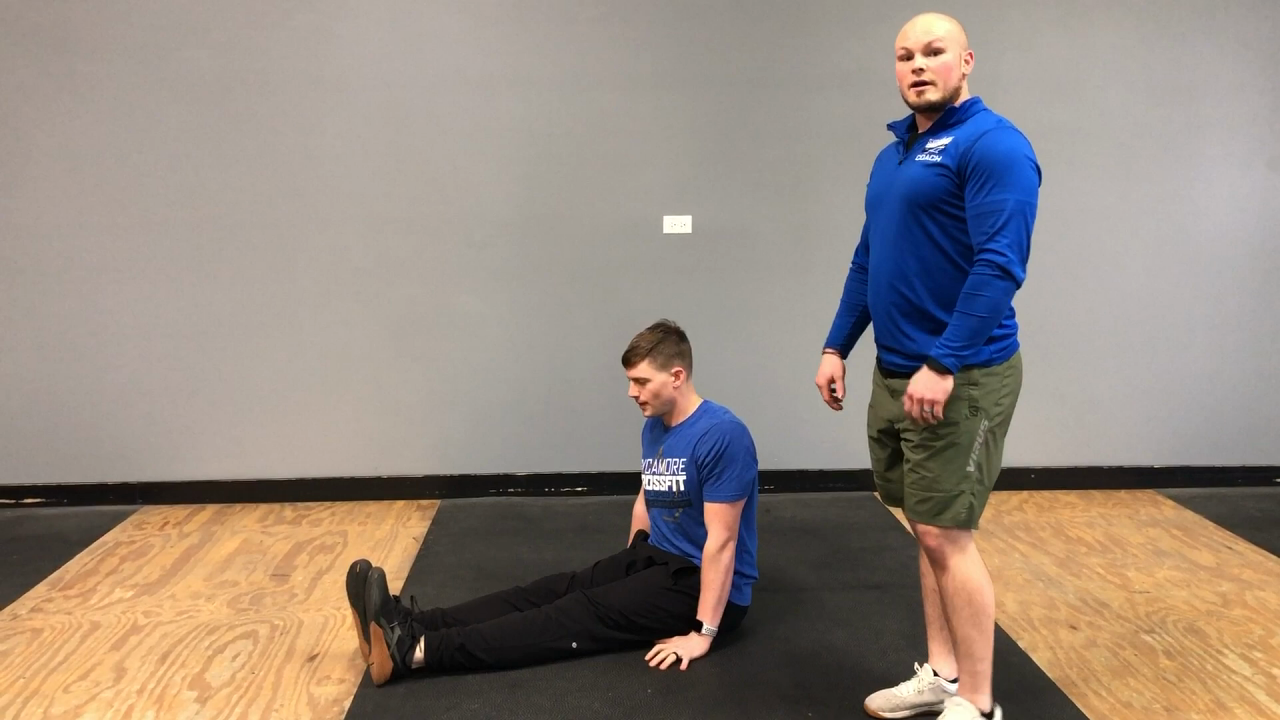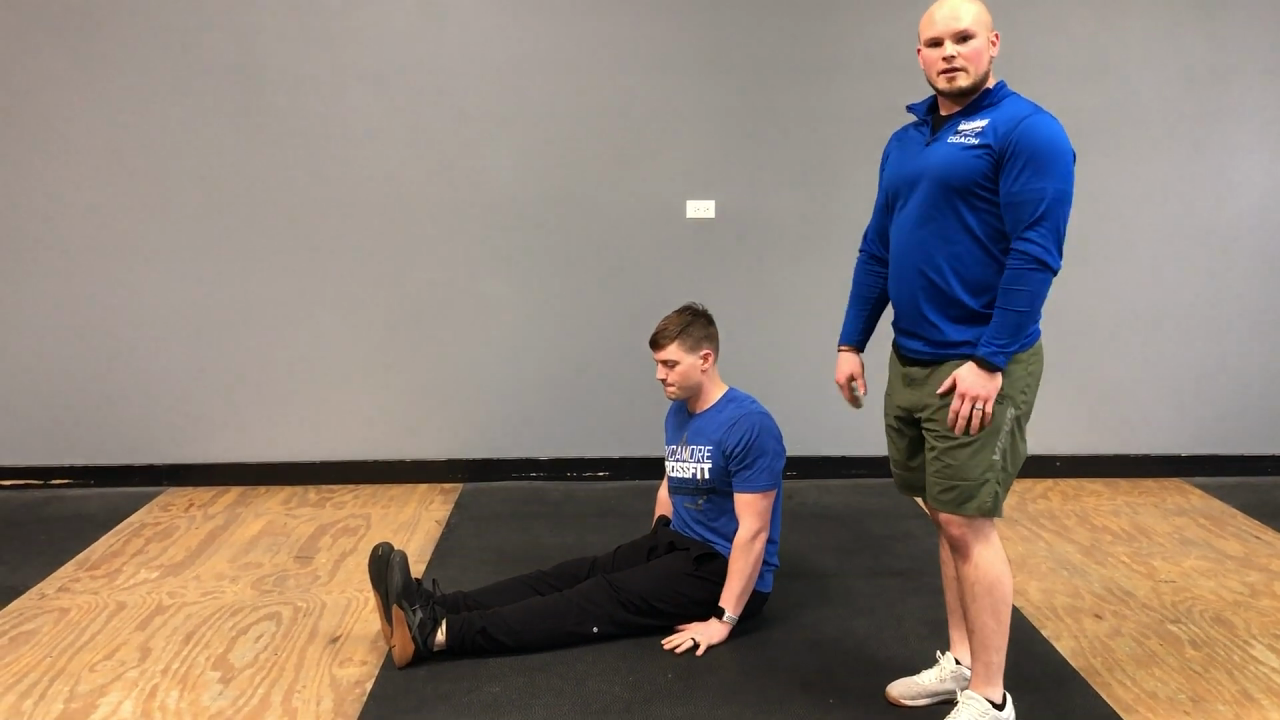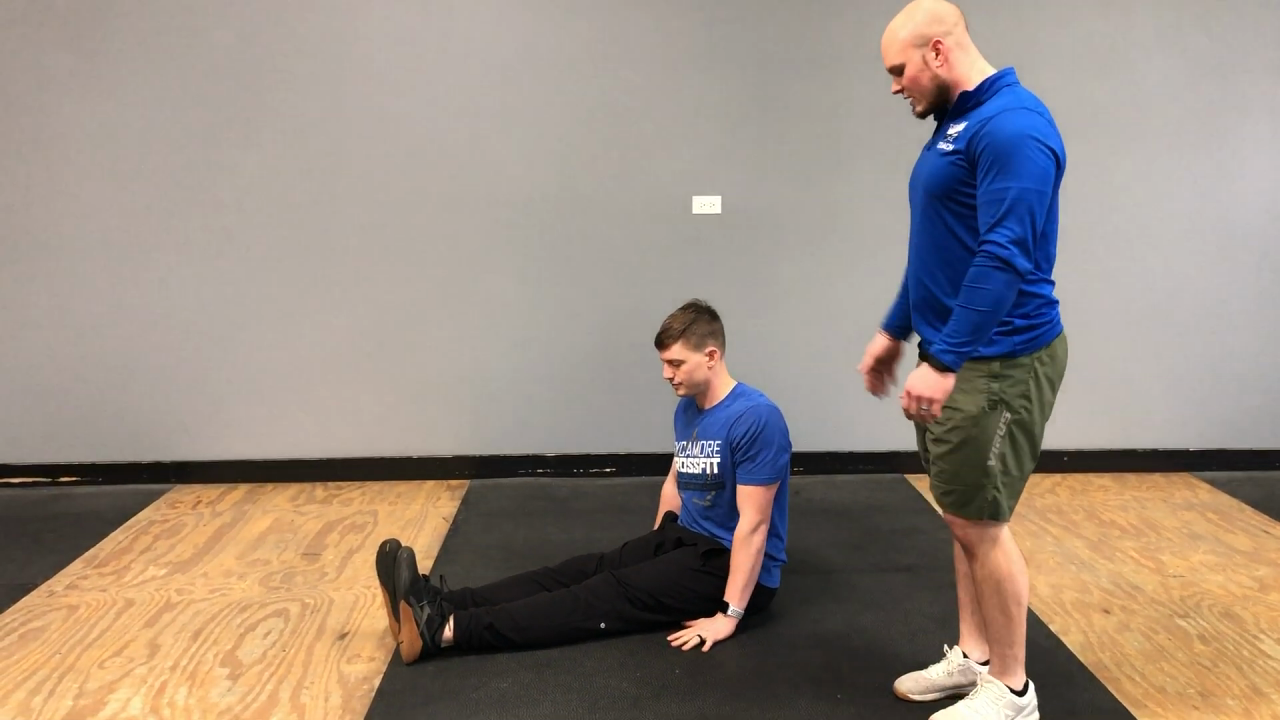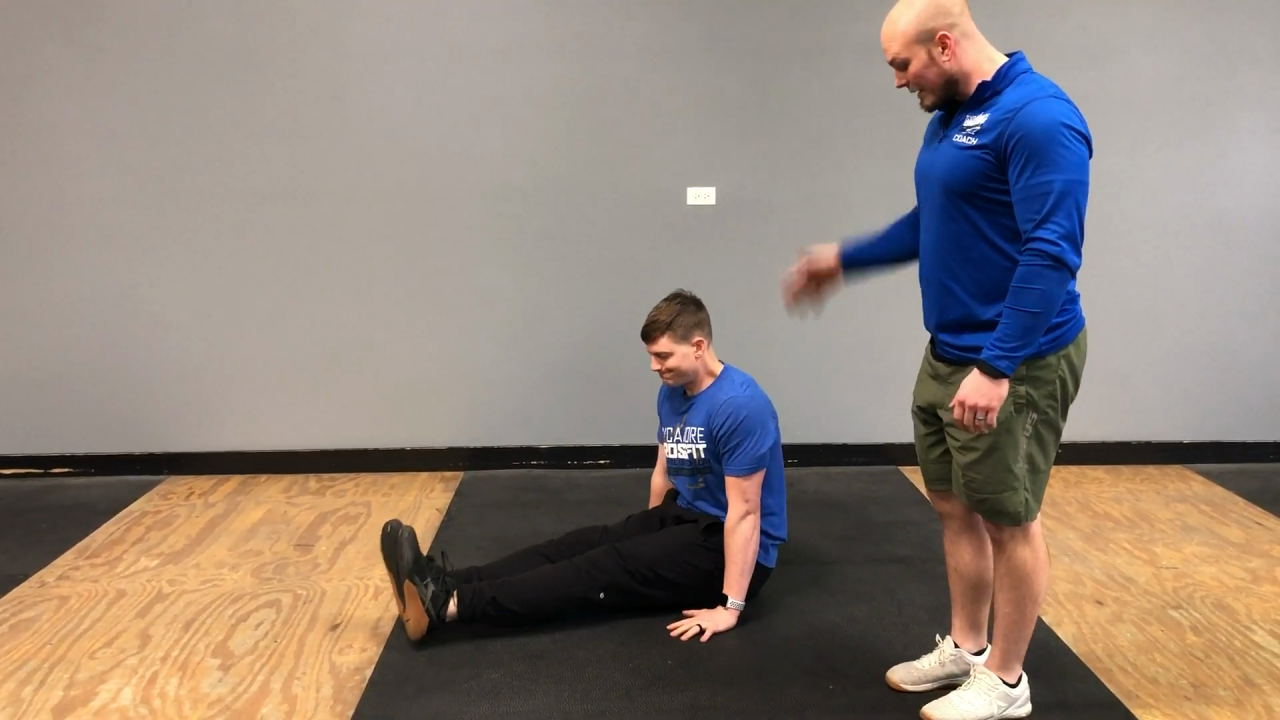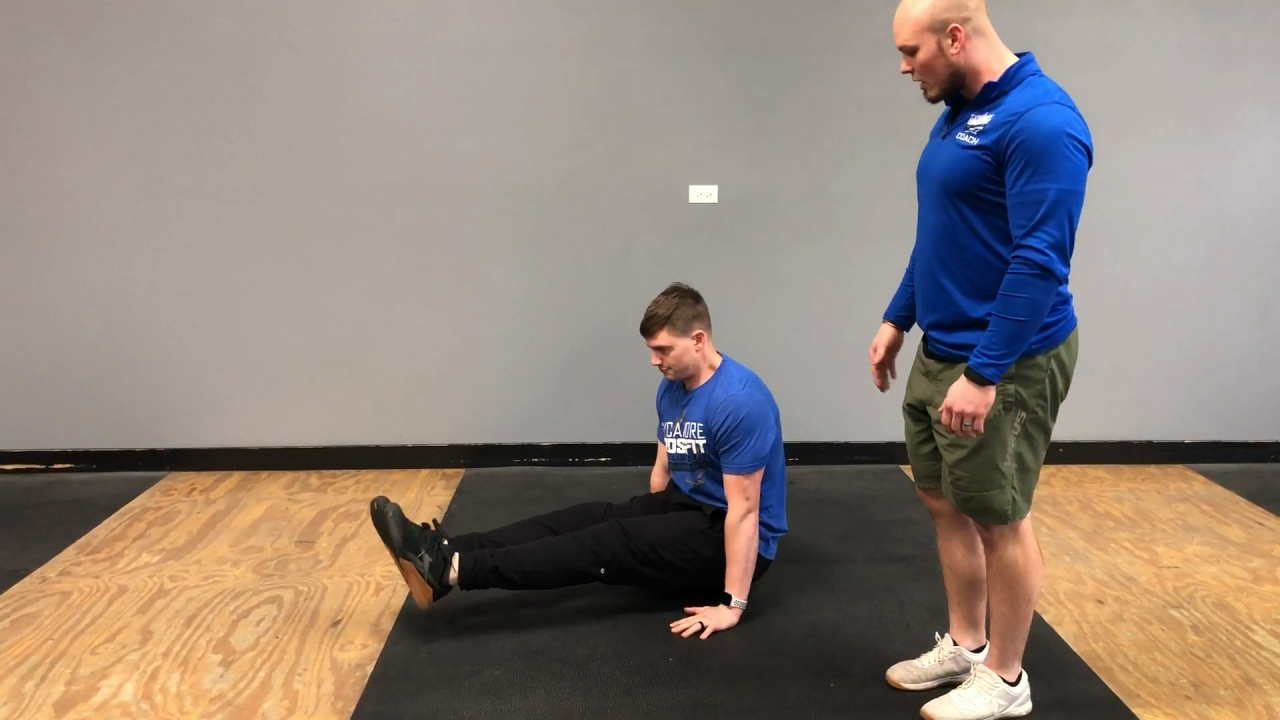
dt=1s
person 1, frame 1
left shoulder: (993, 145)
right shoulder: (893, 155)
left elbow: (1002, 264)
right elbow: (868, 258)
left wrist: (944, 366)
right wrist: (837, 345)
left hip: (961, 377)
right hip: (898, 373)
left knee: (946, 536)
right knee: (926, 530)
person 1, frame 2
left shoulder: (1026, 131)
right shoulder: (904, 141)
left elbow: (1036, 256)
right elbow: (876, 248)
left wrist: (988, 361)
right wrist: (851, 343)
left hip: (977, 366)
right hip: (911, 361)
left knee: (968, 525)
right knee: (944, 519)
person 1, frame 3
left shoulder: (1012, 127)
right shoulder: (954, 125)
left elbow: (1004, 258)
left wrist: (945, 360)
right wrist: (892, 329)
left hip: (997, 363)
right hip: (948, 358)
left knee: (980, 522)
right knee: (961, 513)
right ankle: (973, 655)
person 1, frame 4
left shoulder: (1039, 117)
right shoulder: (948, 119)
left elbow: (1051, 254)
left wrist: (996, 367)
right wrist: (848, 259)
left hip: (1015, 365)
right hip: (945, 354)
left knee: (1008, 519)
right knee: (955, 507)
right ankle: (966, 647)
person 1, frame 5
left shoulder: (1039, 122)
right shoulder: (958, 114)
left elbow: (1039, 262)
left wrist: (982, 373)
right wrist: (896, 323)
left hip: (1001, 365)
right hip: (939, 352)
left knee: (998, 517)
right knee: (943, 501)
right ankle: (964, 645)
person 2, frame 1
left shoulder: (721, 435)
right shoulder: (655, 426)
left elbow: (721, 540)
left wrist: (703, 632)
right wrist: (628, 573)
left hip: (707, 585)
right hip: (660, 558)
left knee: (584, 614)
right knee: (557, 590)
left ankle: (415, 651)
right ankle: (412, 627)
person 2, frame 2
left shoulder: (748, 425)
right shoulder: (678, 414)
left elbow: (753, 531)
left wrist: (723, 620)
right wrist: (650, 557)
left hip: (725, 568)
right hip: (680, 543)
left knee: (605, 599)
right knee: (577, 574)
left ankle: (438, 634)
right ankle: (435, 609)
person 2, frame 3
left shoulder: (755, 419)
right shoulder: (688, 409)
left elbow: (754, 523)
left wrist: (729, 614)
right wrist: (654, 553)
left hip: (733, 565)
right hip: (688, 538)
left knee: (611, 595)
right knee: (586, 571)
left ankle: (444, 630)
right ankle: (442, 606)
person 2, frame 4
left shoulder: (740, 405)
right shoulder: (672, 393)
left elbow: (744, 511)
right elbow: (663, 473)
left wrist: (730, 607)
right wrist: (652, 537)
left hip: (736, 550)
right hip: (689, 519)
left knee: (609, 566)
right knee: (589, 541)
left ankle: (447, 604)
right ankle: (445, 585)
person 2, frame 5
left shoulder: (740, 402)
right shoulder: (672, 389)
left elbow: (744, 509)
right elbow: (664, 468)
left wrist: (733, 605)
right wrist: (653, 525)
left hip: (729, 537)
right hip: (689, 506)
left knee: (611, 542)
right knee: (590, 517)
left ankle: (451, 570)
right ankle: (445, 555)
